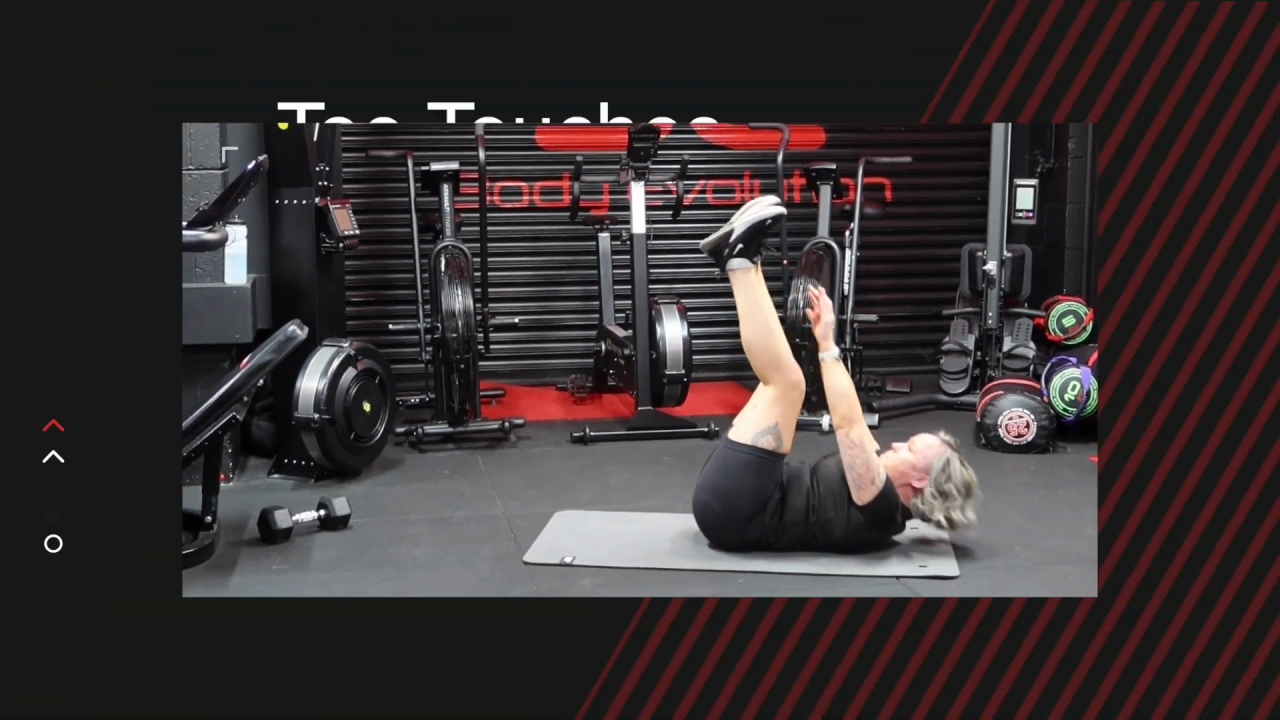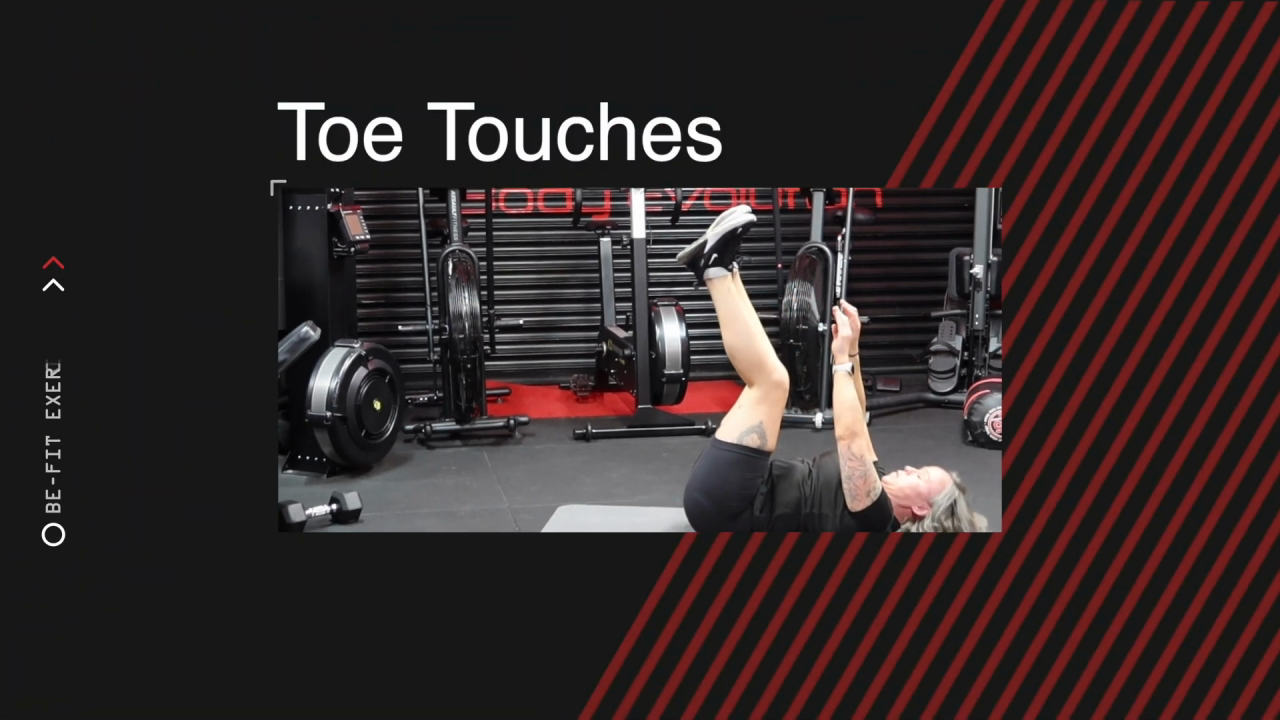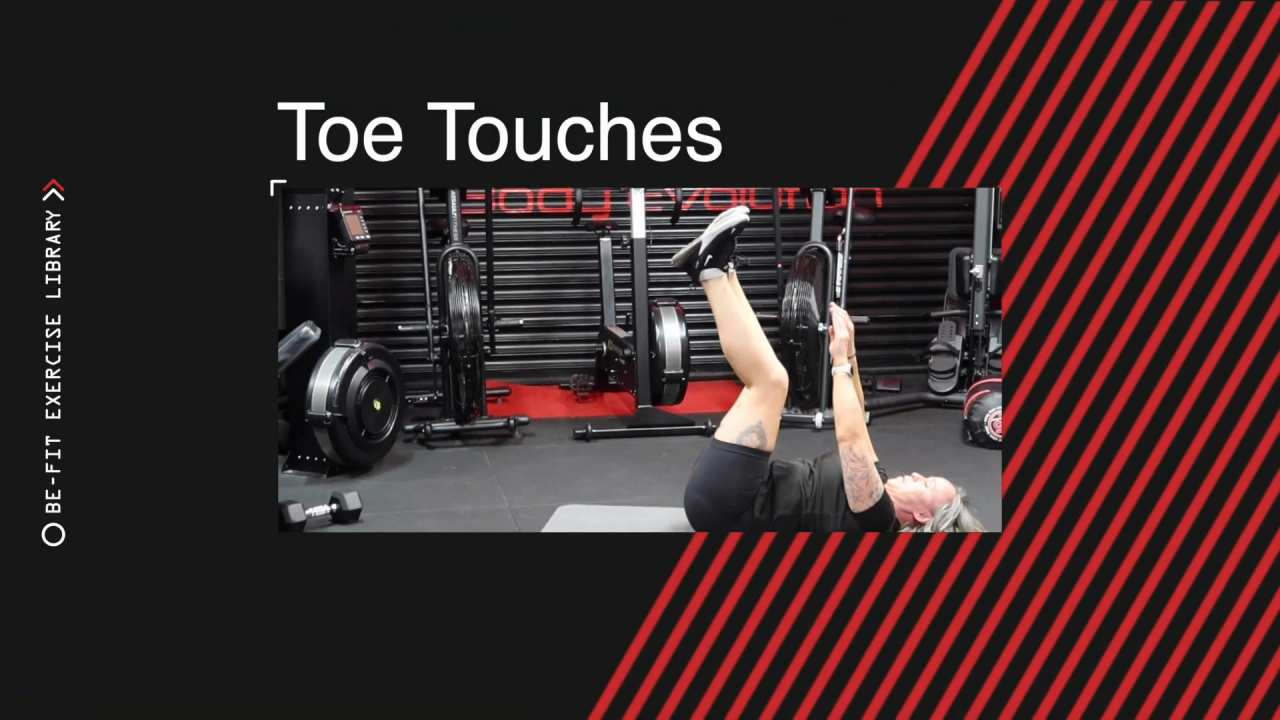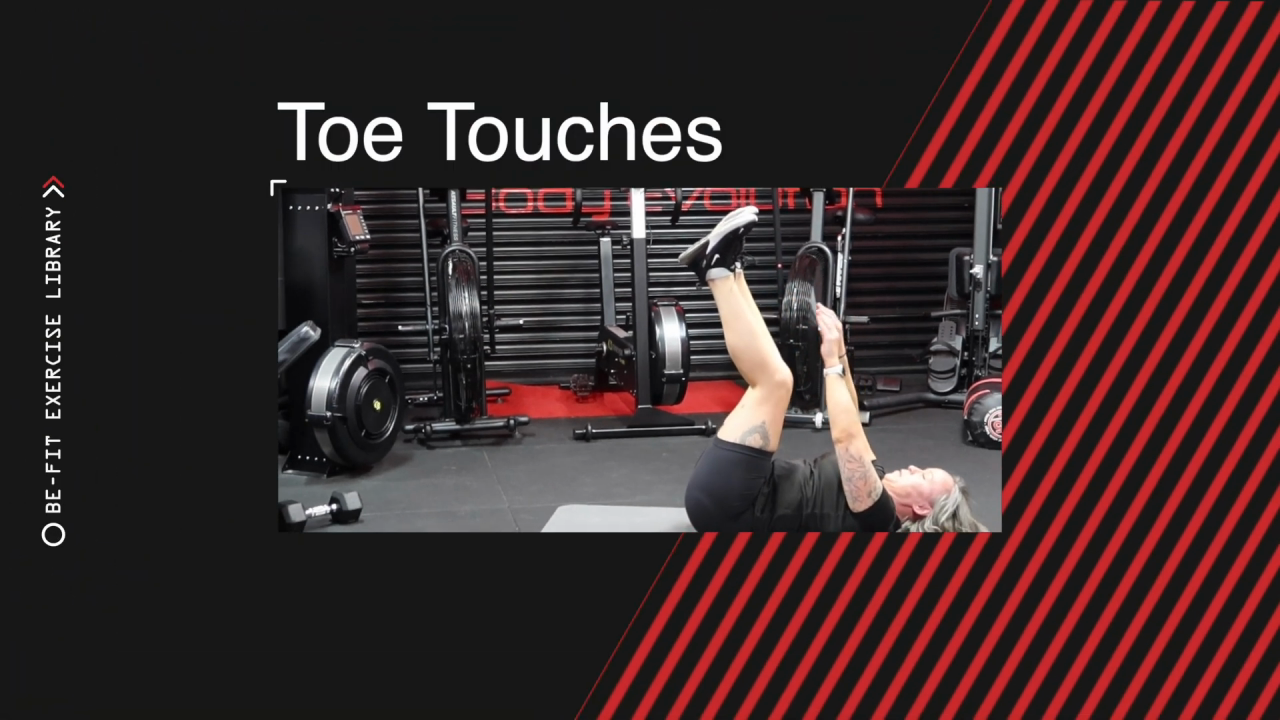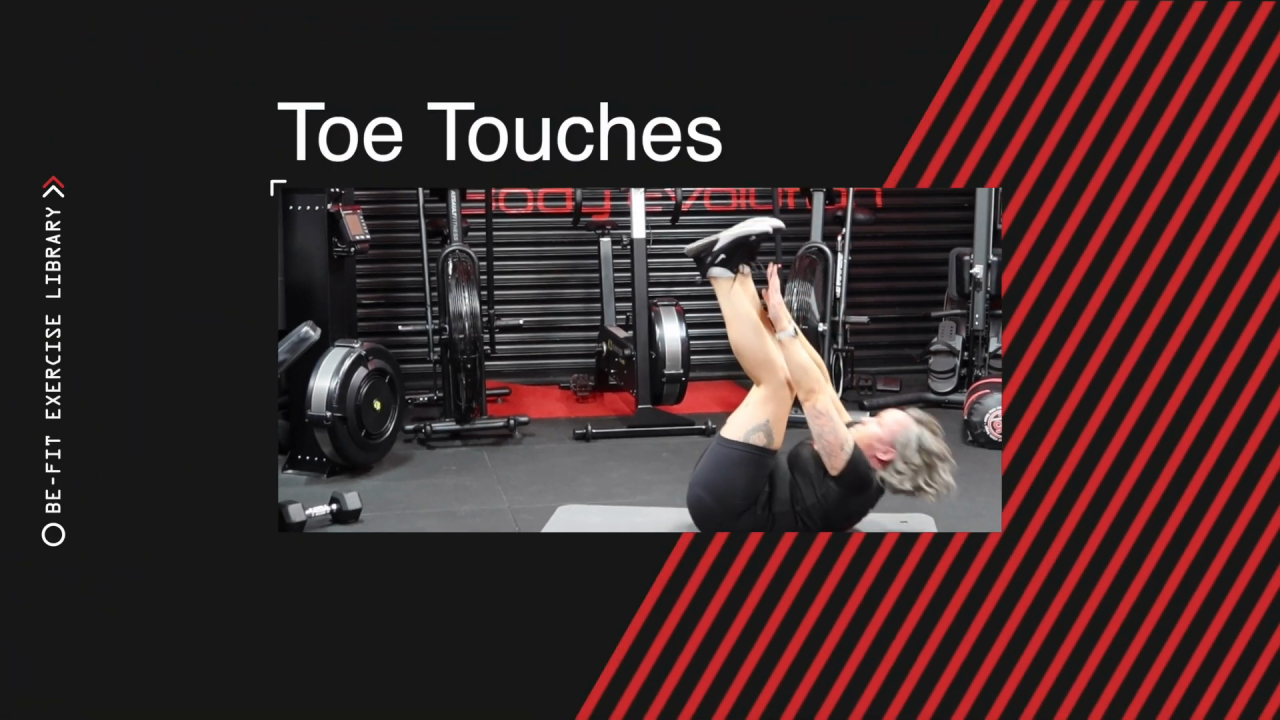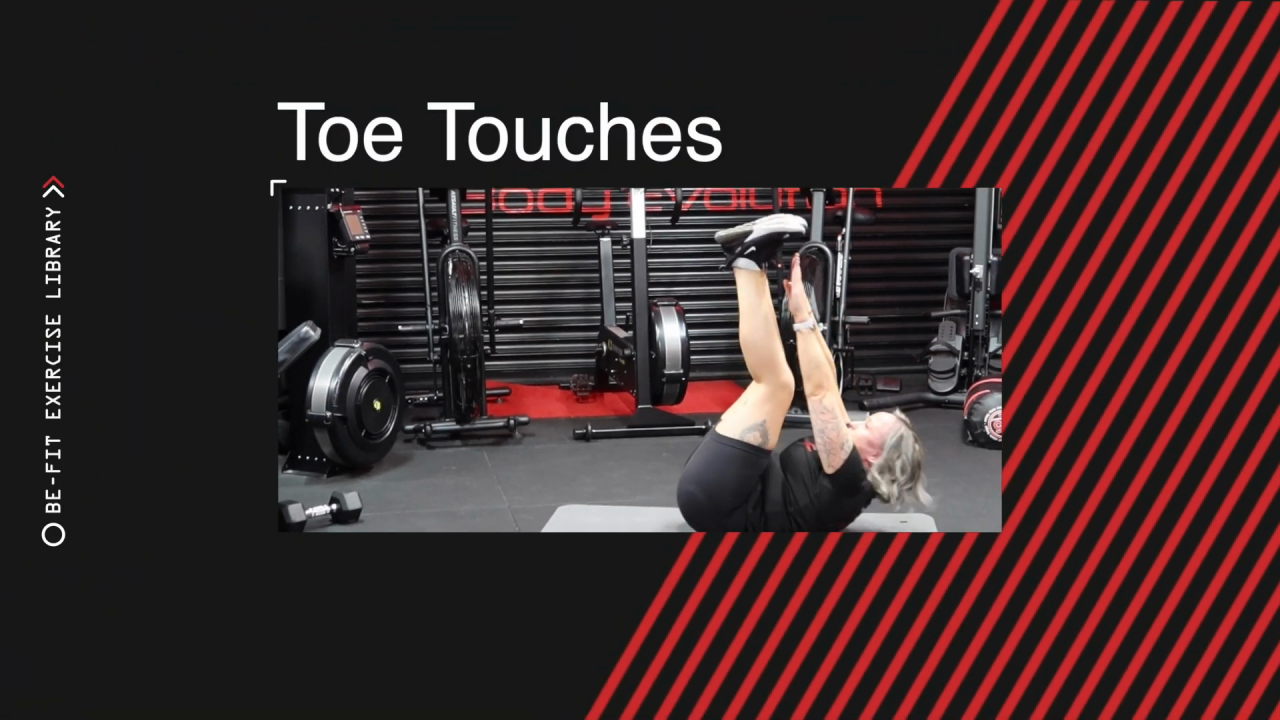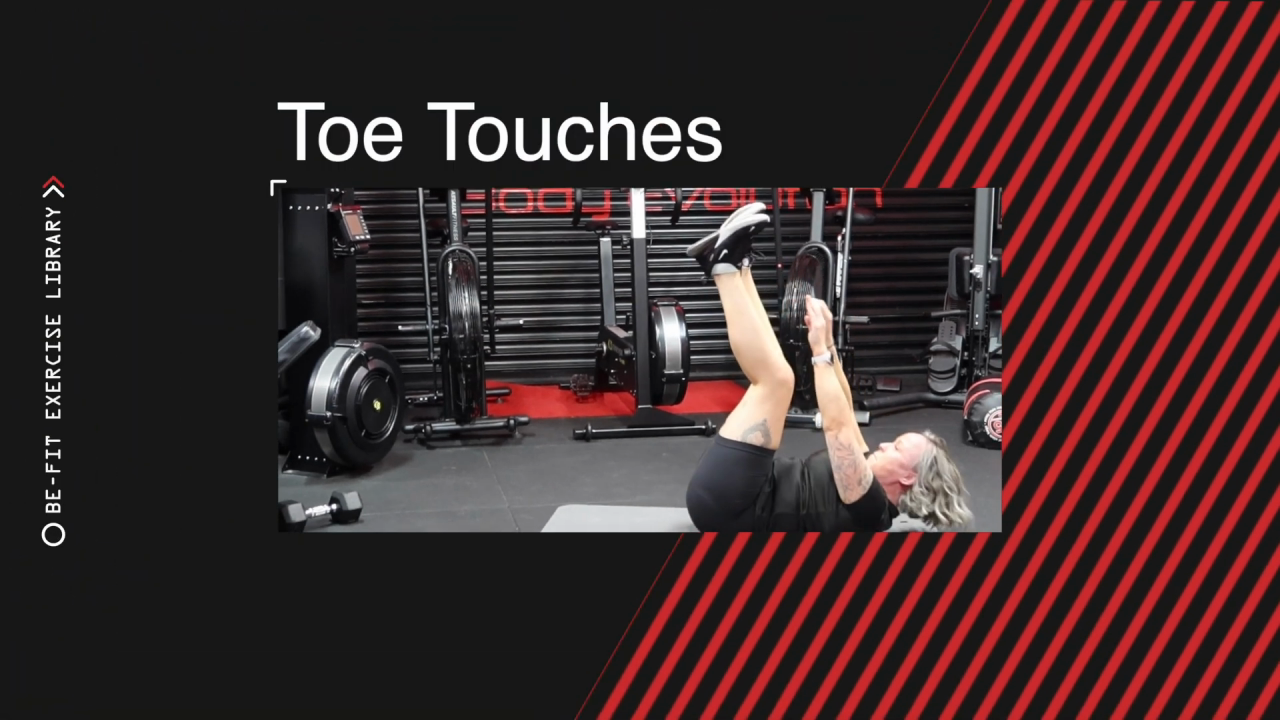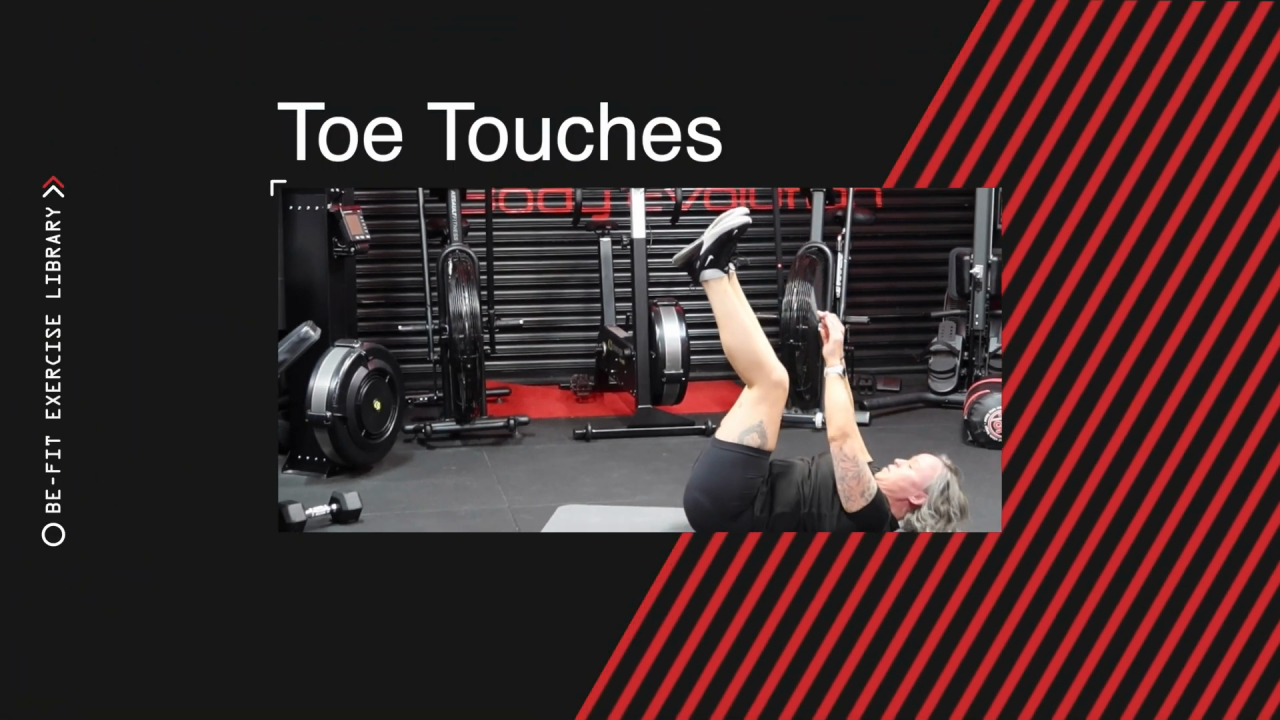
dt=0.3s
person 1, frame 1
left shoulder: (883, 508)
right shoulder: (884, 483)
left elbow: (847, 423)
right elbow: (852, 424)
left wrist: (828, 344)
right wrist: (825, 340)
left hip: (727, 509)
right hip: (731, 503)
left knee: (785, 382)
right knee: (783, 380)
left ankle: (741, 259)
right ankle: (743, 257)
person 1, frame 2
left shoulder: (875, 517)
right shoulder: (880, 488)
left elbow: (849, 434)
right elbow: (856, 425)
left wrist: (842, 361)
right wrist: (851, 352)
left hip: (721, 505)
right hip: (726, 499)
left knee: (770, 380)
right knee: (769, 377)
left ankle: (716, 268)
right ankle: (721, 268)
person 1, frame 3
left shoulder: (877, 517)
right shoulder: (877, 486)
left elbow: (849, 435)
right elbow: (856, 426)
left wrist: (841, 362)
right wrist: (849, 354)
left hip: (724, 506)
right hip: (729, 501)
left knee: (769, 380)
right knee: (769, 378)
left ankle: (712, 271)
right ankle: (717, 270)
person 1, frame 4
left shoulder: (877, 515)
right shoulder: (876, 480)
left elbow: (846, 435)
right elbow: (852, 424)
left wrist: (834, 363)
right wrist: (838, 356)
left hip: (722, 507)
right hip: (727, 502)
left knee: (773, 380)
right knee: (771, 378)
left ankle: (719, 271)
right ankle: (724, 271)
person 1, frame 5
left shoulder: (857, 477)
right shoulder: (853, 444)
left elbow: (813, 393)
right elbow: (820, 381)
left wrist: (783, 325)
right wrist: (781, 317)
left hip: (720, 502)
right hip: (726, 496)
left knee: (775, 381)
right knee: (779, 377)
left ankle: (722, 269)
right ankle: (734, 267)
person 1, frame 6
left shoulder: (852, 482)
right shoulder: (845, 456)
left elbow: (821, 389)
right elbow: (826, 376)
left wrist: (802, 317)
right wrist: (803, 307)
left hip: (711, 501)
right hip: (716, 496)
left knee: (778, 381)
right knee: (774, 377)
left ankle: (750, 259)
right ankle: (754, 260)
person 1, frame 7
left shoulder: (872, 507)
right shoulder: (872, 477)
left elbow: (837, 426)
right elbow: (844, 411)
left wrist: (821, 351)
right wrist: (827, 343)
left hip: (723, 502)
right hip: (729, 498)
left knee: (775, 380)
right knee: (773, 377)
left ankle: (726, 265)
right ankle: (733, 264)
person 1, frame 8
left shoulder: (873, 516)
right shoulder: (876, 487)
left elbow: (841, 435)
right elbow: (847, 429)
left wrist: (834, 364)
right wrist: (836, 356)
left hip: (720, 505)
right hip: (726, 502)
left knee: (770, 381)
right knee: (767, 378)
left ankle: (712, 270)
right ankle: (719, 269)
